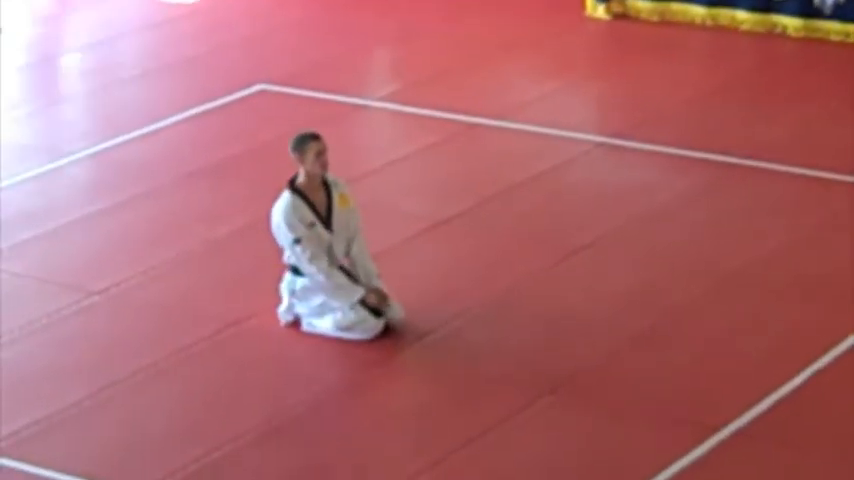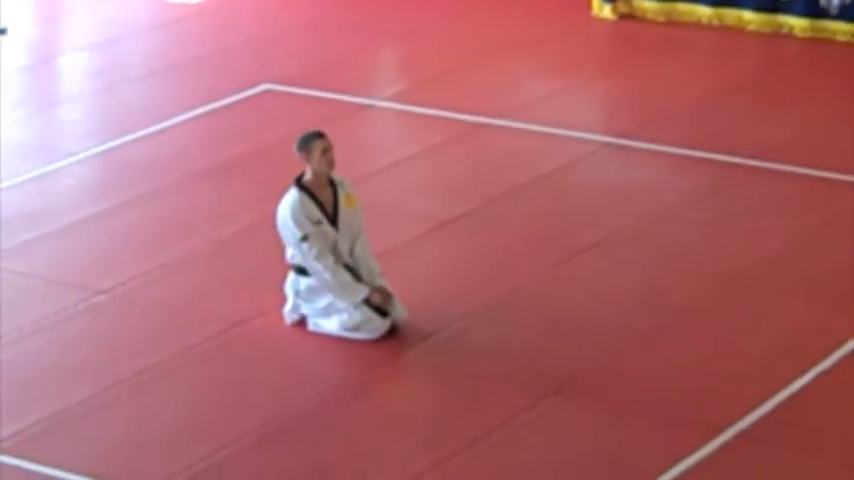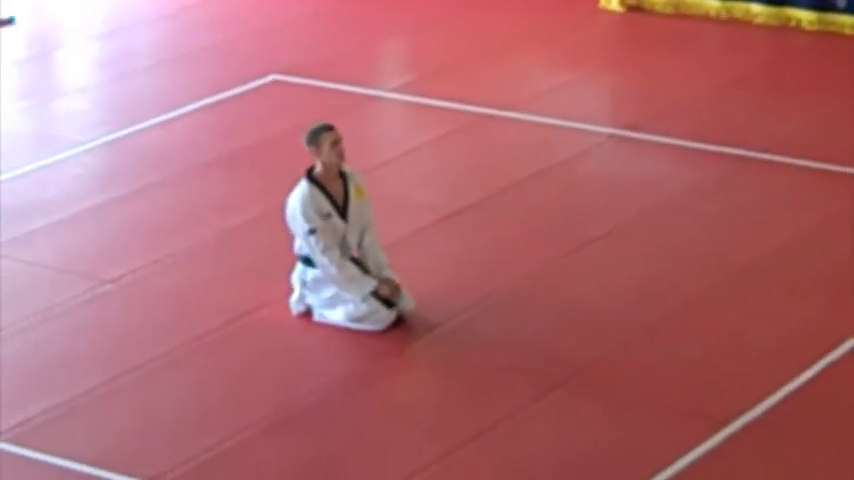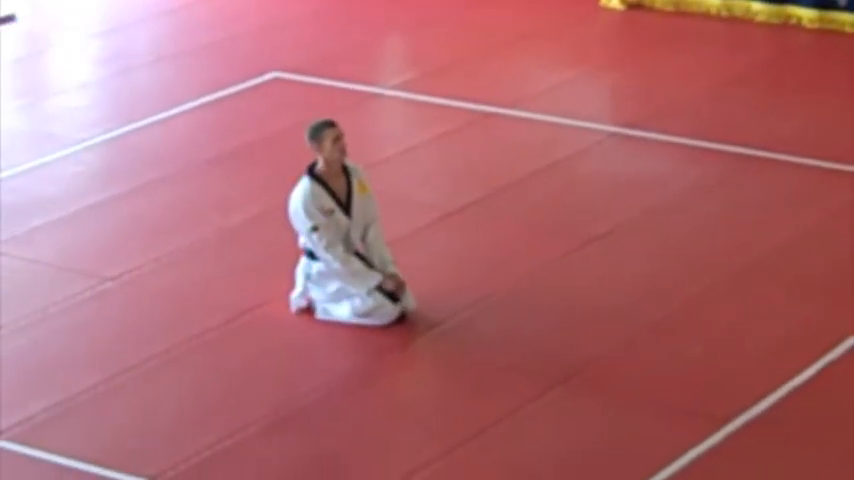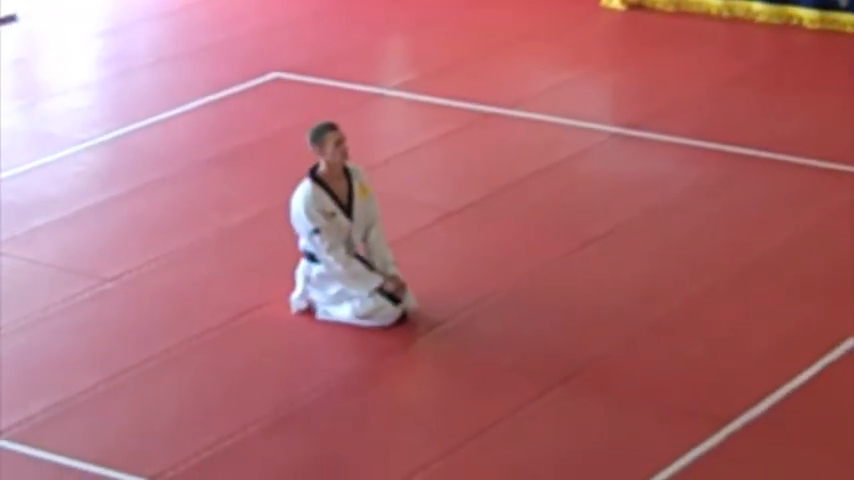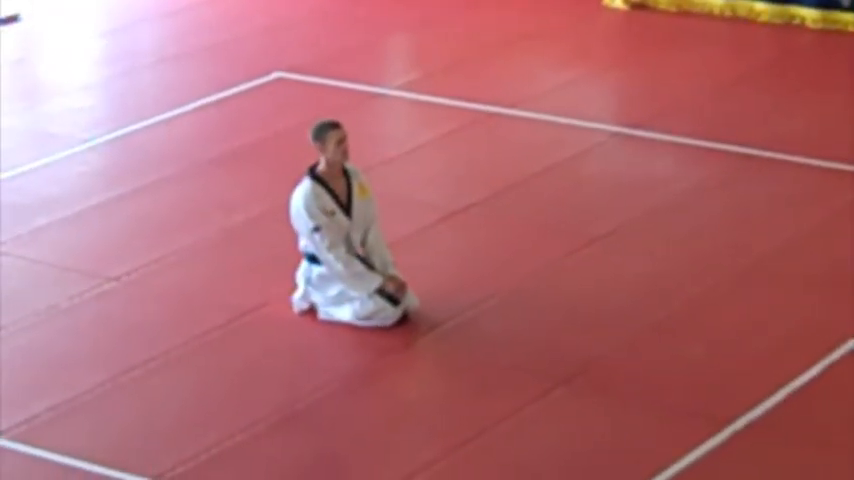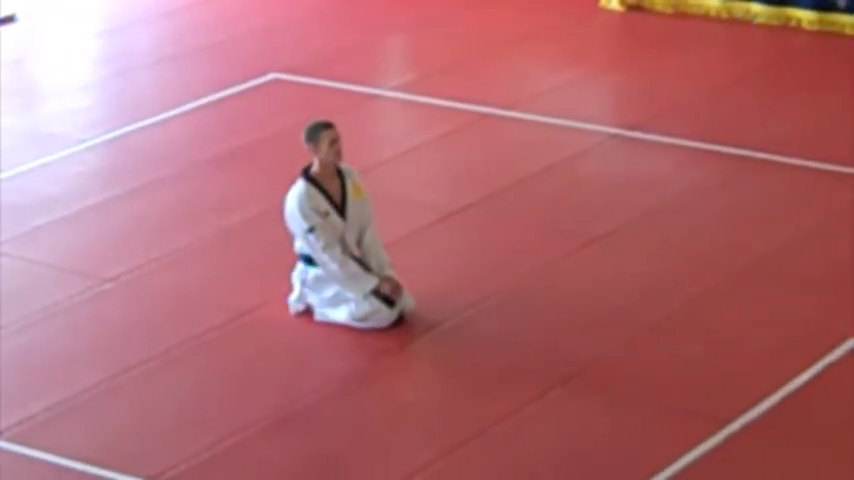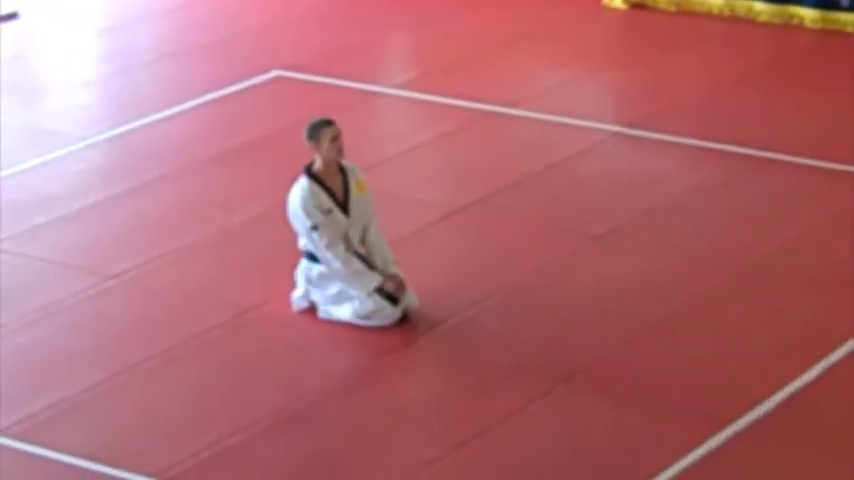
dt=0.2s
person 1, frame 1
left shoulder: (336, 188)
right shoulder: (287, 210)
left elbow: (355, 240)
right elbow: (313, 266)
left wrist: (372, 284)
right wrist: (361, 294)
left hip: (339, 272)
right hip: (310, 284)
left knee: (392, 314)
right knee: (371, 324)
right ankle: (303, 313)
person 1, frame 2
left shoulder: (342, 188)
right shoulder: (293, 208)
left elbow: (358, 240)
right elbow: (318, 263)
left wrist: (375, 283)
right wrist: (365, 294)
left hip: (344, 271)
right hip: (314, 284)
left knee: (396, 314)
right knee: (377, 324)
left ankle: (318, 309)
right ankle: (307, 312)
person 1, frame 3
left shoulder: (352, 180)
right shoulder: (303, 200)
left elbow: (367, 232)
right elbow: (326, 257)
left wrist: (383, 275)
right wrist: (373, 286)
left hip: (350, 264)
right hip: (321, 275)
left knee: (403, 305)
right knee: (383, 315)
left ankle: (323, 300)
right ankle: (315, 303)
person 1, frame 4
left shoulder: (355, 174)
right shoulder: (306, 197)
left elbow: (371, 227)
right elbow: (330, 253)
left wrist: (388, 270)
right wrist: (378, 280)
left hip: (353, 259)
right hip: (325, 270)
left knee: (405, 304)
right knee: (387, 310)
right ankle: (315, 299)
person 1, frame 5
left shoulder: (356, 176)
right shoulder: (307, 199)
left elbow: (373, 229)
right elbow: (332, 256)
left wrist: (389, 272)
right wrist: (380, 282)
left hip: (353, 260)
right hip: (326, 272)
left knee: (406, 304)
right knee: (388, 311)
right ankle: (317, 300)
person 1, frame 6
left shoulder: (354, 176)
right shoulder: (306, 198)
left elbow: (371, 230)
right elbow: (332, 254)
left wrist: (388, 272)
right wrist: (380, 283)
left hip: (354, 261)
right hip: (327, 273)
left knee: (407, 303)
right knee: (388, 312)
right ankle: (319, 301)
person 1, frame 7
left shoulder: (349, 176)
right shoulder: (301, 199)
left elbow: (367, 230)
right elbow: (327, 255)
left wrist: (384, 273)
right wrist: (375, 284)
left hip: (351, 262)
right hip: (323, 274)
left knee: (403, 304)
right knee: (384, 313)
right ankle: (314, 301)
person 1, frame 8
left shoulder: (351, 173)
right shoulder: (304, 196)
left elbow: (370, 227)
right elbow: (330, 252)
left wrist: (389, 270)
right wrist: (378, 282)
left hip: (355, 258)
right hip: (327, 271)
left knee: (408, 302)
right knee: (388, 311)
right ankle: (316, 297)
